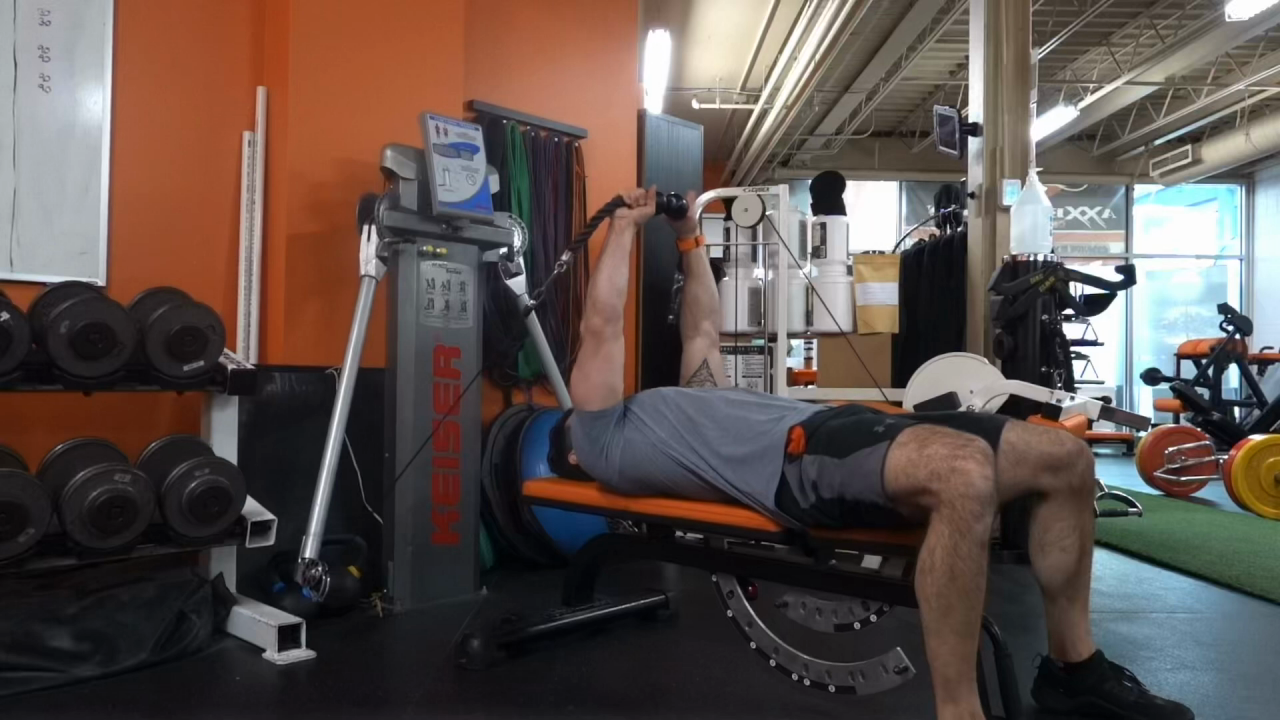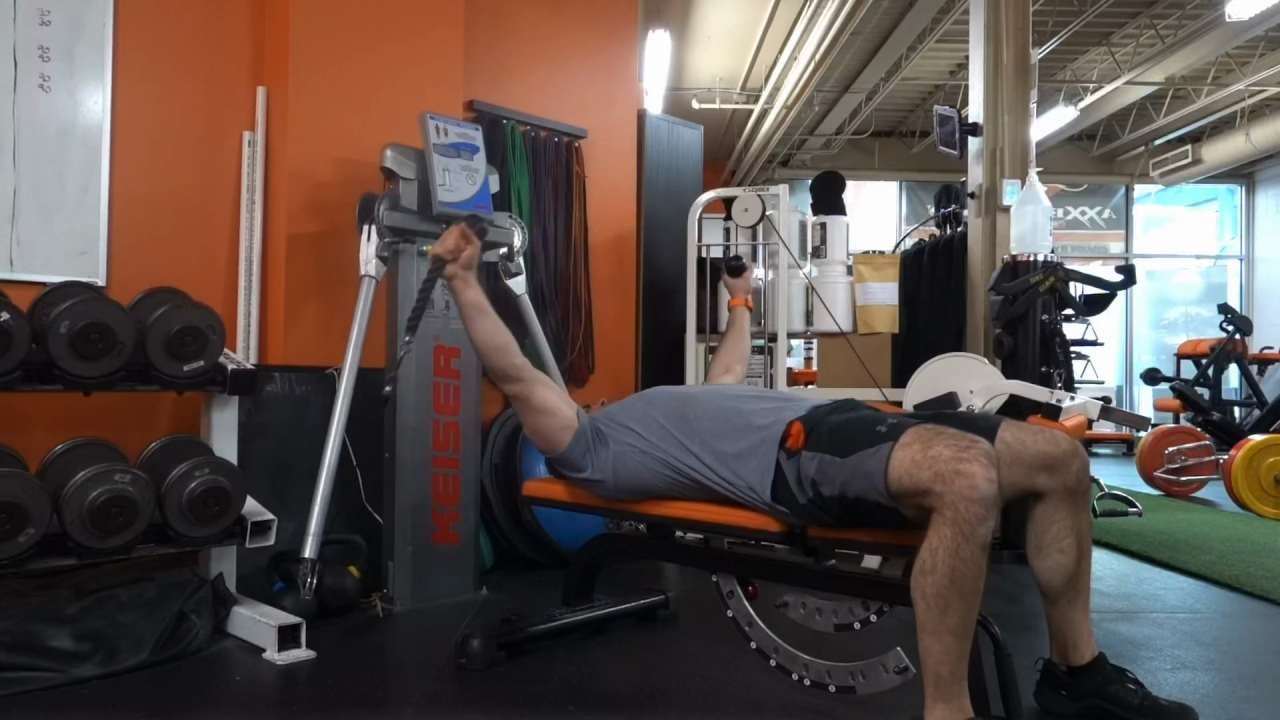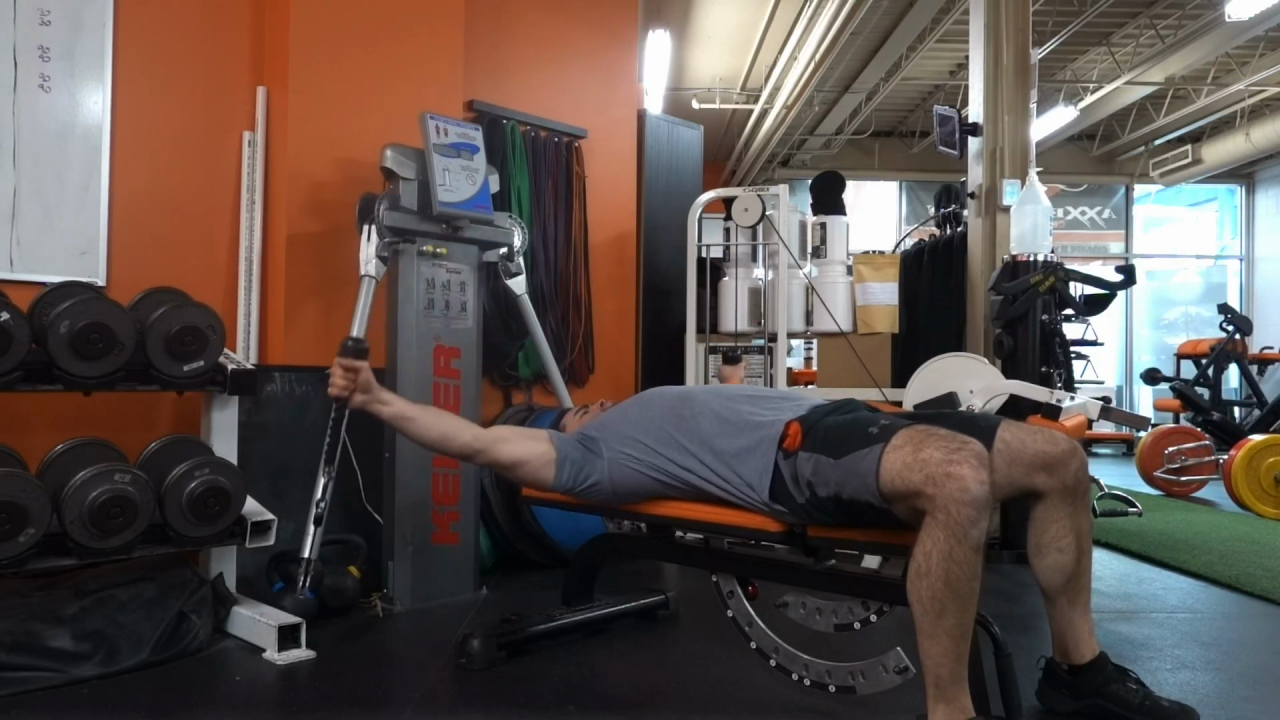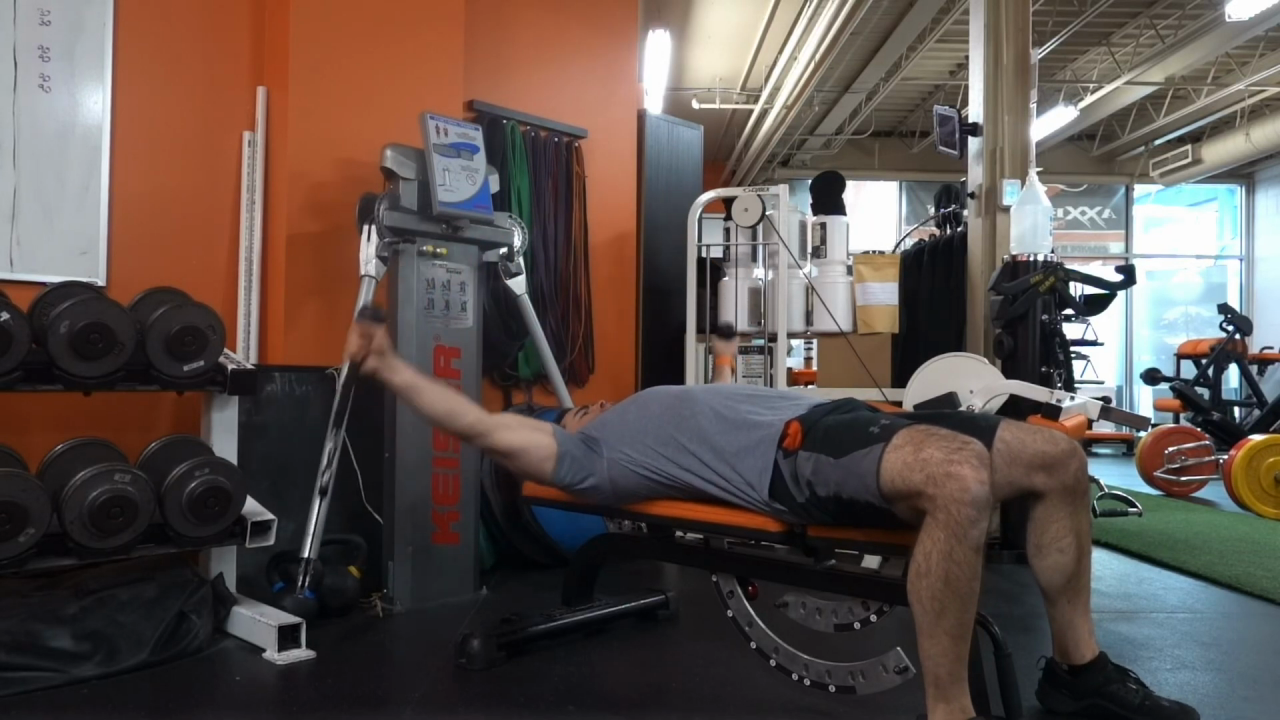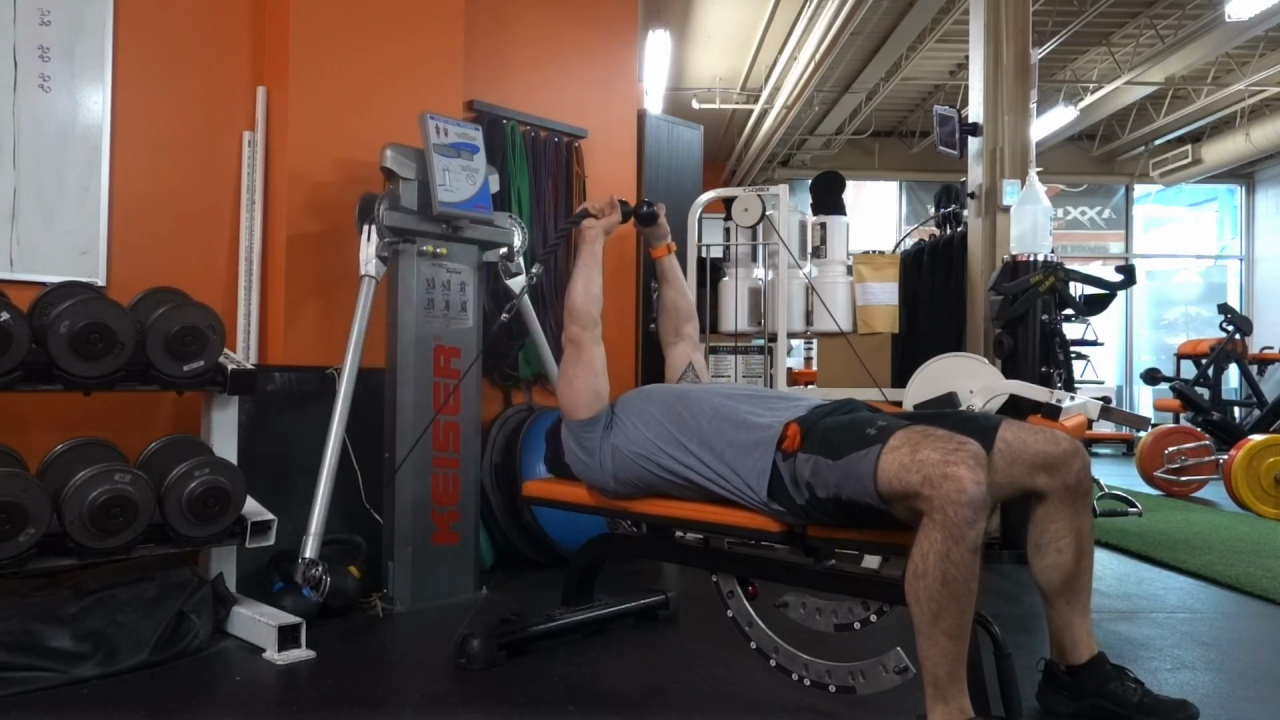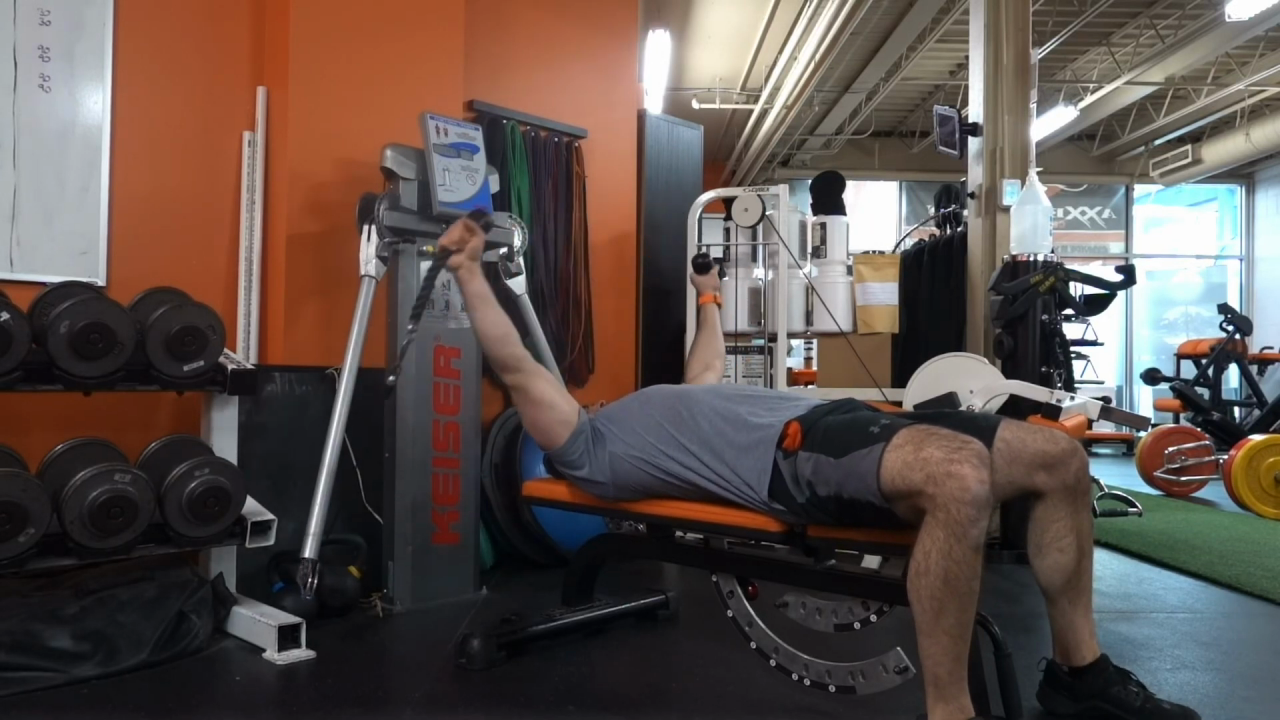
dt=0.7s
person 1, frame 1
left shoulder: (684, 405)
right shoulder: (605, 444)
left elbow: (703, 329)
right elbow: (601, 328)
left wrist: (690, 241)
right wrist: (624, 226)
left hip: (835, 423)
right hip: (796, 457)
left knee: (1065, 461)
right knee: (964, 473)
left ankle: (1073, 667)
person 1, frame 2
left shoulder: (656, 413)
right shoulder: (594, 453)
left elbow: (726, 381)
right elbow: (520, 381)
left wrist: (740, 308)
right wrist: (464, 280)
left hip: (833, 418)
right hip: (791, 453)
left knee: (1059, 460)
right knee: (968, 480)
person 1, frame 3
left shoulder: (641, 419)
right shoulder: (589, 456)
right elbow: (483, 442)
left wrist: (732, 379)
right wrist: (376, 397)
left hip: (835, 416)
right hip: (792, 451)
left knee: (1057, 460)
right knee: (961, 478)
person 1, frame 4
left shoulder: (635, 412)
right shoulder: (590, 455)
right elbow: (487, 426)
left wrist: (723, 364)
right wrist: (388, 365)
left hip: (831, 417)
right hip: (784, 454)
left knee: (1056, 458)
right knee: (961, 479)
person 1, frame 5
left shoulder: (667, 401)
right shoulder: (598, 449)
left elbow: (683, 331)
right elbow: (580, 337)
left wrist: (661, 248)
right wrist: (593, 237)
left hip: (835, 418)
right hip: (789, 454)
left knee: (1060, 459)
right knee: (958, 479)
person 1, frame 6
left shoulder: (649, 410)
right shoulder: (593, 452)
left elbow: (705, 375)
right elbow: (519, 372)
left wrist: (710, 306)
right wrist: (469, 273)
left hip: (834, 415)
right hip: (790, 453)
left knee: (1059, 459)
right knee: (961, 479)
